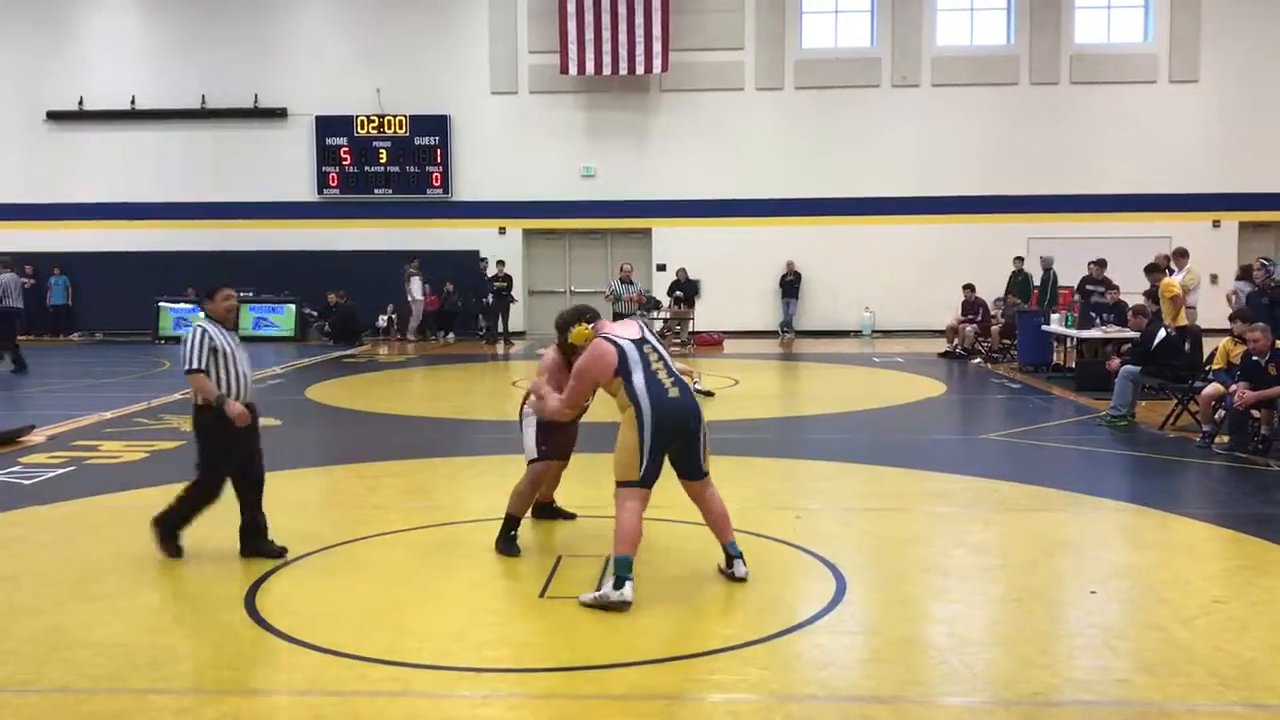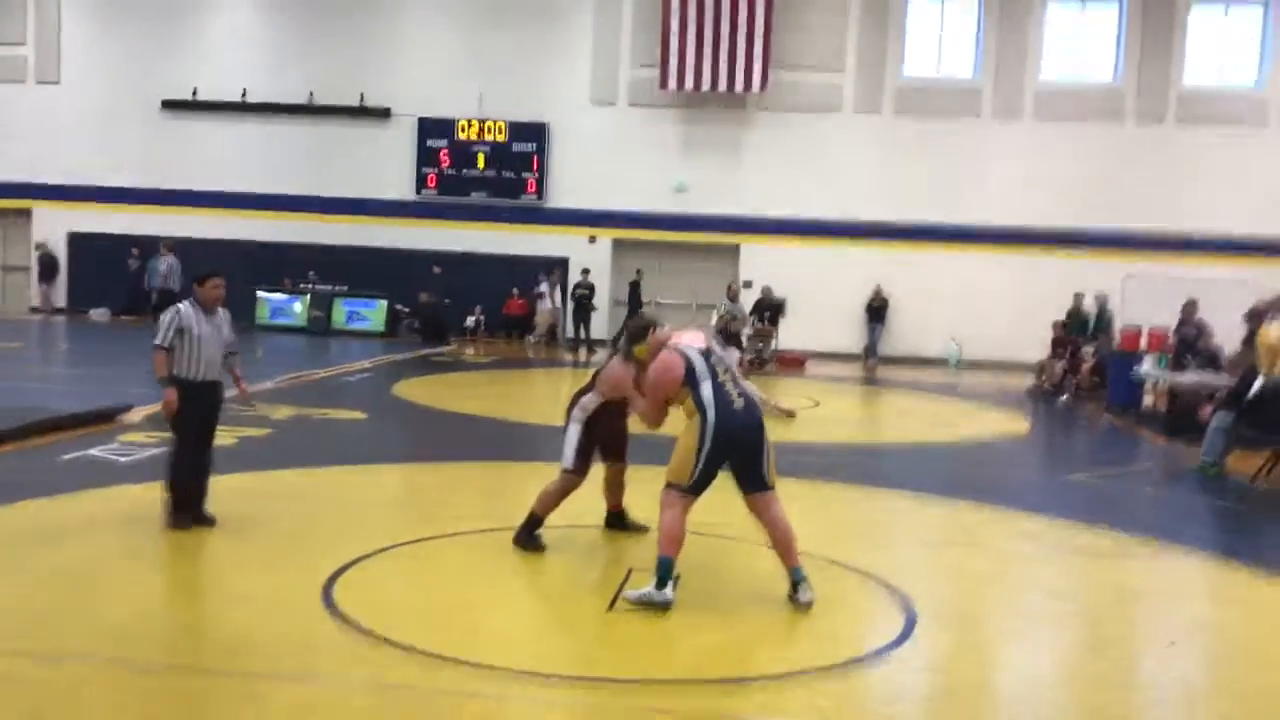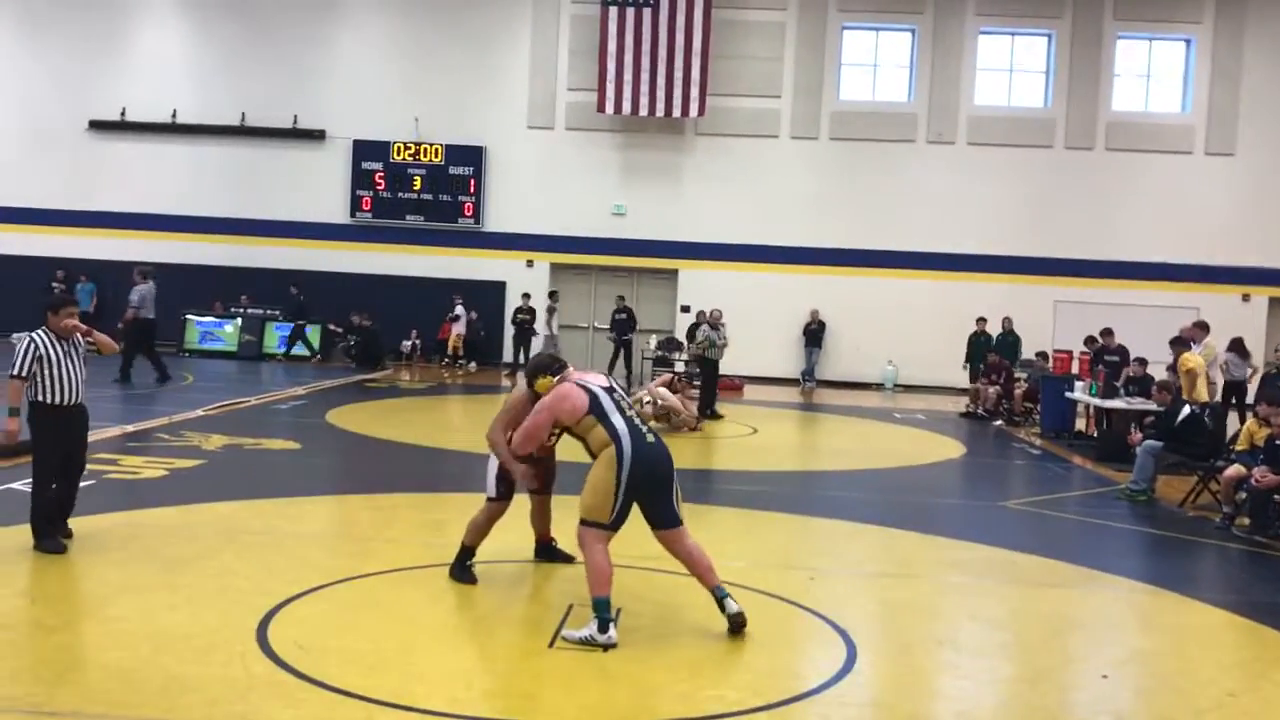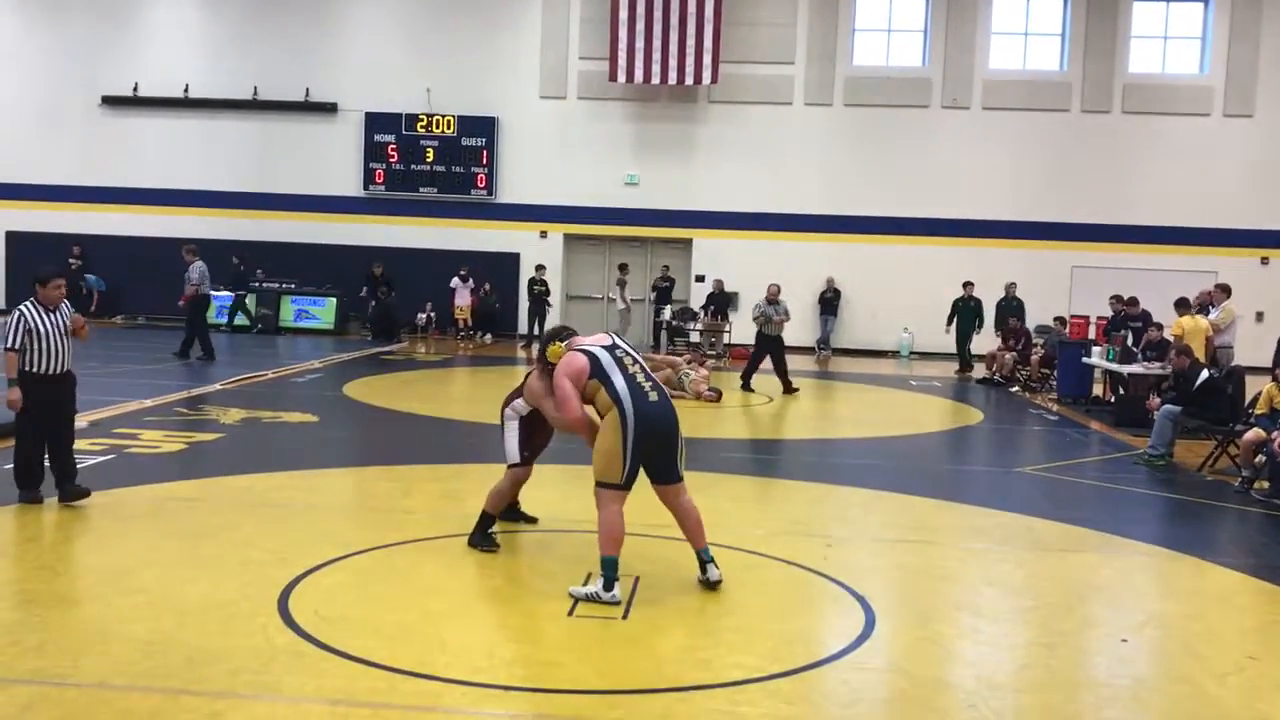
dt=1s
person 1, frame 1
left shoulder: (591, 357)
right shoulder: (636, 324)
left elbow: (565, 408)
left wrist: (542, 393)
left hip: (647, 415)
right hip: (687, 407)
left knee: (630, 499)
right knee: (702, 488)
left ankle: (620, 585)
right ankle: (735, 561)
person 1, frame 2
left shoulder: (660, 367)
right shoulder: (700, 335)
left elbow: (652, 420)
left wrist: (633, 397)
left hip: (712, 424)
right hip: (749, 419)
left knee: (674, 502)
right knee: (768, 505)
left ankle: (662, 586)
right ankle: (799, 585)
person 1, frame 3
left shoulder: (558, 397)
right shoulder: (598, 377)
left elbow: (521, 446)
left hip: (623, 459)
right hip: (658, 454)
left knee: (592, 539)
right knee: (679, 538)
left ankle: (603, 627)
right ankle: (727, 603)
person 1, frame 4
left shoulder: (566, 365)
right shoulder: (609, 337)
left elbow: (572, 416)
left wrist: (590, 433)
left hip: (628, 418)
right hip: (664, 411)
left knee: (609, 500)
right knee: (676, 495)
left ankle: (608, 585)
right ankle: (708, 566)
person 2, frame 1
left shoulder: (229, 333)
right shoulder: (201, 332)
right elbow: (195, 376)
right wrist: (225, 403)
left hip: (241, 416)
right hip: (215, 418)
left knee: (252, 478)
right knee: (211, 481)
left ankle: (255, 540)
right ankle: (167, 526)
person 2, frame 2
left shoulder: (223, 316)
right shoulder: (179, 313)
left elbow: (228, 353)
right elbow: (161, 350)
left wrist: (239, 381)
right wrist: (167, 386)
left hip: (211, 390)
right hip: (184, 389)
left knee: (202, 450)
right knee: (185, 448)
left ankle: (193, 508)
right ankle: (179, 508)
person 2, frame 3
left shoulder: (78, 339)
right shoulder: (34, 342)
left elbow: (112, 349)
right elbow: (16, 379)
left wrist: (87, 331)
right wrist: (13, 416)
left hip: (75, 413)
right hip: (47, 416)
left knee: (73, 471)
right knee: (45, 476)
left ankle: (58, 519)
right ankle: (44, 534)
person 2, frame 4
left shoulder: (65, 307)
right shoulder: (23, 314)
left elbow: (81, 336)
right elbow: (12, 352)
left wrist: (81, 327)
right wrist: (13, 386)
left hip: (63, 381)
right hip: (34, 384)
left knee: (64, 435)
right knee: (31, 438)
left ankle: (67, 486)
right ankle: (28, 487)
person 3, frame 1
right shoulder: (553, 360)
left hip: (567, 416)
right hip: (541, 415)
left knee: (559, 463)
right knee: (539, 470)
left ankle: (544, 505)
right ankle: (508, 531)
person 3, frame 2
left shoulder: (634, 364)
right shoulder: (619, 371)
left hip: (611, 415)
right hip: (587, 416)
left knee: (617, 466)
right knee: (571, 478)
left ankle: (615, 515)
right ankle: (527, 529)
person 3, frame 3
right shoulder: (523, 396)
right elbow: (493, 434)
right wrist: (513, 467)
left hip: (542, 447)
right hip: (509, 447)
left knee: (542, 500)
right knee: (495, 507)
left ankle: (544, 547)
right ankle: (461, 563)
person 3, frame 4
right shoulder: (541, 384)
left hip: (539, 421)
right hip: (521, 418)
left knee: (523, 470)
right knee: (517, 473)
left ankle: (510, 508)
right ankle: (480, 532)
